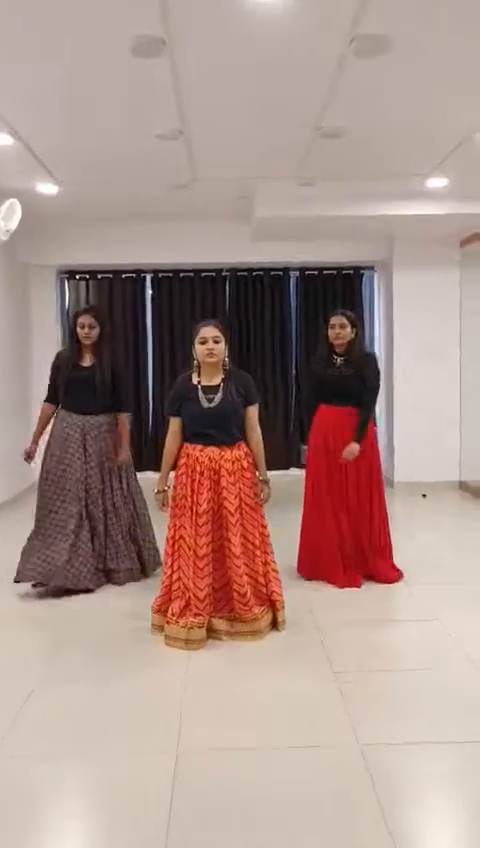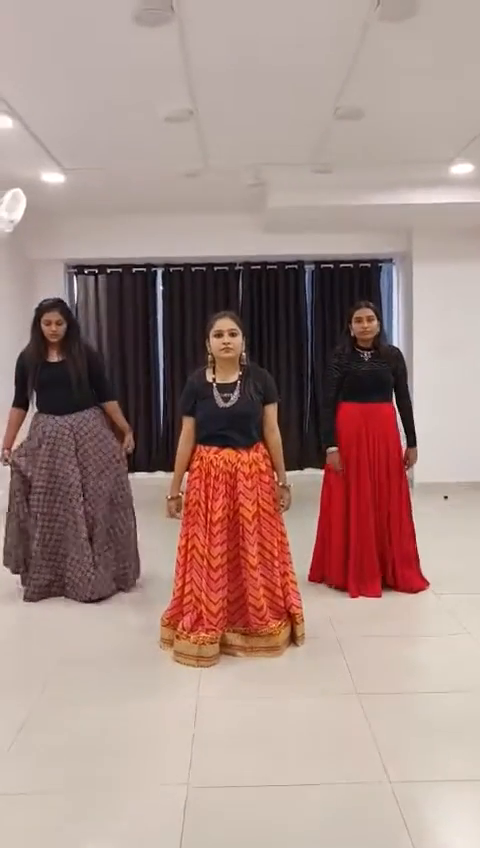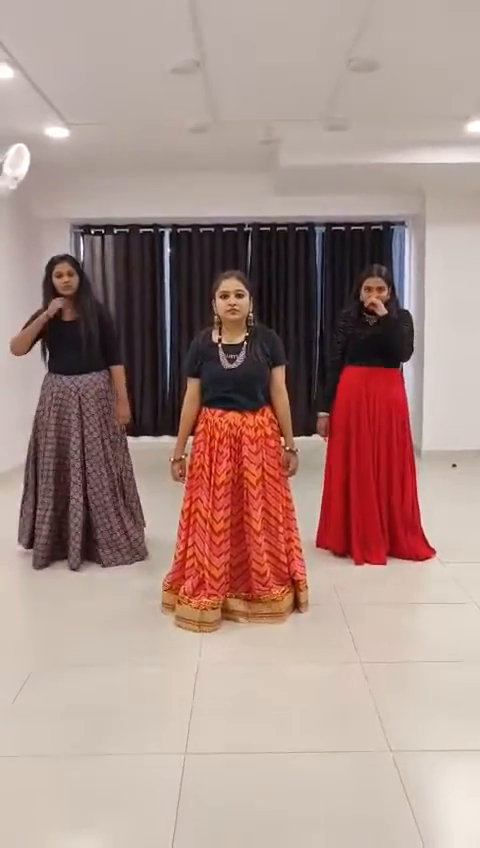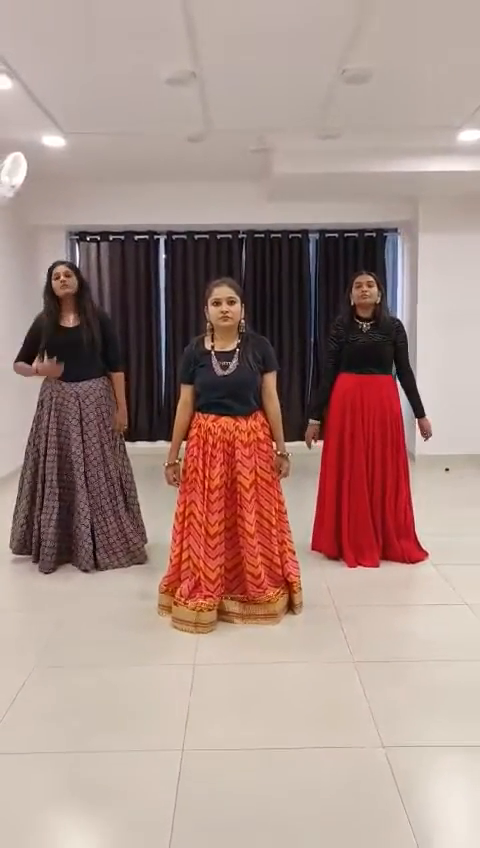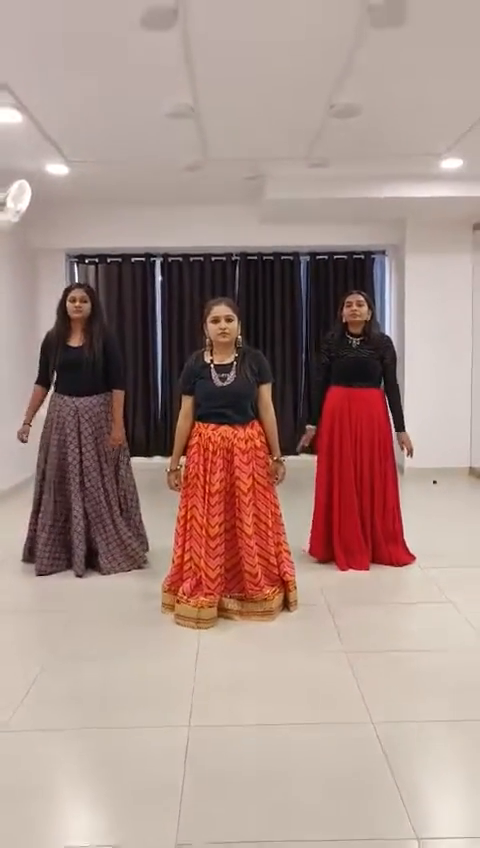
dt=1s
person 1, frame 1
left shoulder: (242, 382)
right shoulder: (183, 386)
left elbow: (253, 431)
right elbow: (174, 436)
left wrist: (263, 476)
right wrist: (162, 482)
left hip: (236, 470)
right hip: (195, 472)
left knee: (238, 541)
right knee: (195, 543)
left ankle: (242, 608)
right ankle: (193, 611)
person 1, frame 2
left shoulder: (260, 379)
right shoulder: (196, 383)
left elbow: (271, 431)
right elbow: (186, 437)
left wrist: (282, 481)
right wrist: (174, 488)
left hip: (253, 474)
right hip: (208, 476)
left knee: (255, 551)
right knee: (209, 553)
left ankle: (257, 622)
right ankle: (206, 626)
person 1, frame 3
left shoulder: (267, 340)
right shoulder: (202, 344)
left elbow: (279, 394)
right elbow: (192, 399)
left wrist: (290, 444)
right wrist: (178, 451)
left hip: (259, 437)
right hip: (214, 439)
left knee: (260, 515)
right knee: (213, 517)
left ankle: (262, 588)
right ankle: (210, 591)
person 1, frame 4
left shoulder: (259, 347)
right shoulder: (195, 351)
left elbow: (270, 400)
right elbow: (185, 405)
left wrist: (281, 449)
right wrist: (172, 457)
left hip: (251, 442)
right hip: (207, 443)
left knee: (253, 519)
right knee: (206, 521)
left ankle: (255, 590)
right ankle: (203, 593)
person 1, frame 5
left shoulder: (254, 360)
right shoulder: (195, 364)
left elbow: (266, 409)
right elbow: (185, 415)
left wrist: (276, 455)
right wrist: (174, 463)
left hip: (248, 450)
right hip: (206, 451)
left knee: (250, 521)
right knee: (206, 523)
left ankle: (252, 589)
right ankle: (204, 591)
person 2, frame 1
left shoulder: (111, 361)
right shoulder: (63, 359)
left elbow: (122, 406)
right elbow: (51, 400)
left wrist: (123, 446)
right wrist: (35, 439)
left hip: (102, 434)
right hip: (67, 434)
left knee: (106, 500)
right knee: (62, 502)
left ankle: (113, 563)
right ankle: (60, 566)
person 2, frame 2
left shoulder: (84, 353)
right shoulder: (28, 358)
left elbow: (105, 395)
left wrist: (126, 430)
left hip: (87, 433)
right hip: (47, 437)
left knee: (94, 505)
right knee: (49, 509)
left ankle: (94, 576)
right ankle: (49, 577)
person 2, frame 3
left shoulder: (97, 313)
right shoulder: (43, 316)
left elbow: (114, 359)
right elbow: (17, 348)
left wrist: (122, 400)
right wrist: (48, 314)
left hip: (95, 394)
right hip: (58, 397)
left knee: (99, 467)
right knee: (57, 468)
left ankle: (107, 540)
right ankle: (56, 539)
person 2, frame 4
left shoulder: (98, 319)
right shoulder: (43, 322)
left elbow: (115, 366)
right elbow: (20, 363)
left wrist: (121, 407)
right wrist: (39, 369)
left hip: (95, 401)
right hip: (57, 402)
left knee: (99, 473)
right knee: (55, 475)
left ankle: (106, 543)
right ankle: (54, 543)
person 2, frame 5
left shoulder: (103, 339)
right shoulder: (53, 339)
left elbow: (117, 384)
right elbow: (42, 382)
left wrist: (118, 424)
right wrist: (27, 420)
left hip: (97, 415)
right hip: (62, 415)
left knee: (100, 484)
right knee: (59, 484)
left ankle: (111, 549)
right ankle: (58, 549)
person 3, frame 1
left shoulder: (366, 360)
right shoulder: (320, 361)
left elbow: (368, 404)
right elbow: (314, 402)
left wrist: (357, 441)
right wrist: (307, 440)
left hip: (358, 432)
right hip: (324, 433)
left knee: (361, 500)
right knee: (326, 499)
left ankle: (369, 562)
right ankle: (329, 563)
person 3, frame 2
left shoulder: (393, 355)
right shoulder: (341, 356)
left elbow: (404, 400)
right elbow: (329, 402)
left wrist: (412, 443)
right wrist: (330, 446)
left hip: (384, 432)
right hip: (348, 432)
left knee: (388, 503)
right knee: (349, 504)
left ankle: (394, 570)
right ankle: (350, 571)
person 3, frame 3
left shoulder: (401, 317)
right shoulder: (348, 318)
left elbow: (404, 353)
right elbow: (335, 364)
left wrist: (384, 316)
right wrist: (324, 408)
left hip: (388, 398)
right hip: (351, 397)
left knee: (391, 469)
right knee: (352, 469)
left ankle: (397, 537)
right ankle: (353, 537)
person 3, frame 4
left shoulder: (393, 326)
right shoulder: (340, 327)
left elbow: (404, 371)
right elbow: (329, 372)
left wrist: (420, 413)
right wrist: (315, 417)
left hip: (383, 404)
right hip: (346, 403)
left knee: (385, 473)
right knee: (347, 473)
left ankle: (391, 541)
right ankle: (348, 541)
person 3, frame 5
left shoulder: (382, 343)
right shoulder: (331, 342)
left elbow: (392, 386)
right elbow: (322, 384)
left wrist: (401, 429)
right wrist: (313, 424)
left hip: (372, 415)
right hip: (337, 414)
left knee: (375, 481)
right knee: (339, 481)
left ankle: (381, 547)
right ankle: (342, 546)
